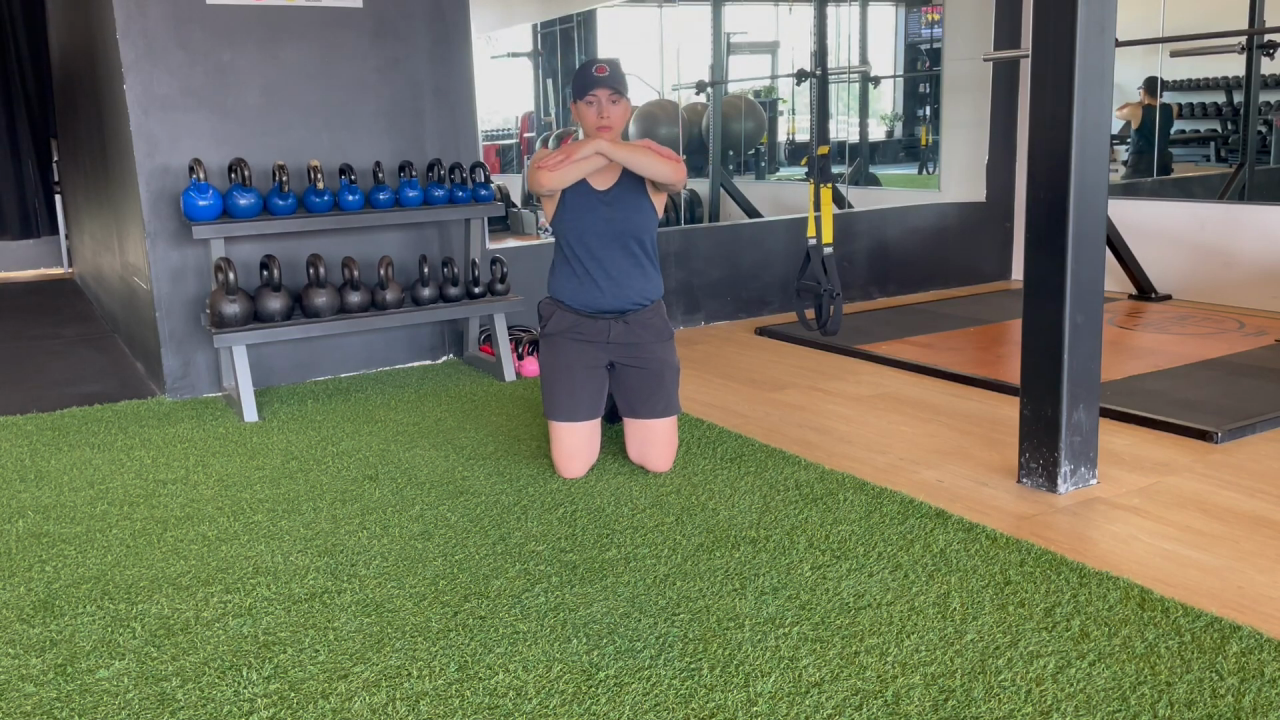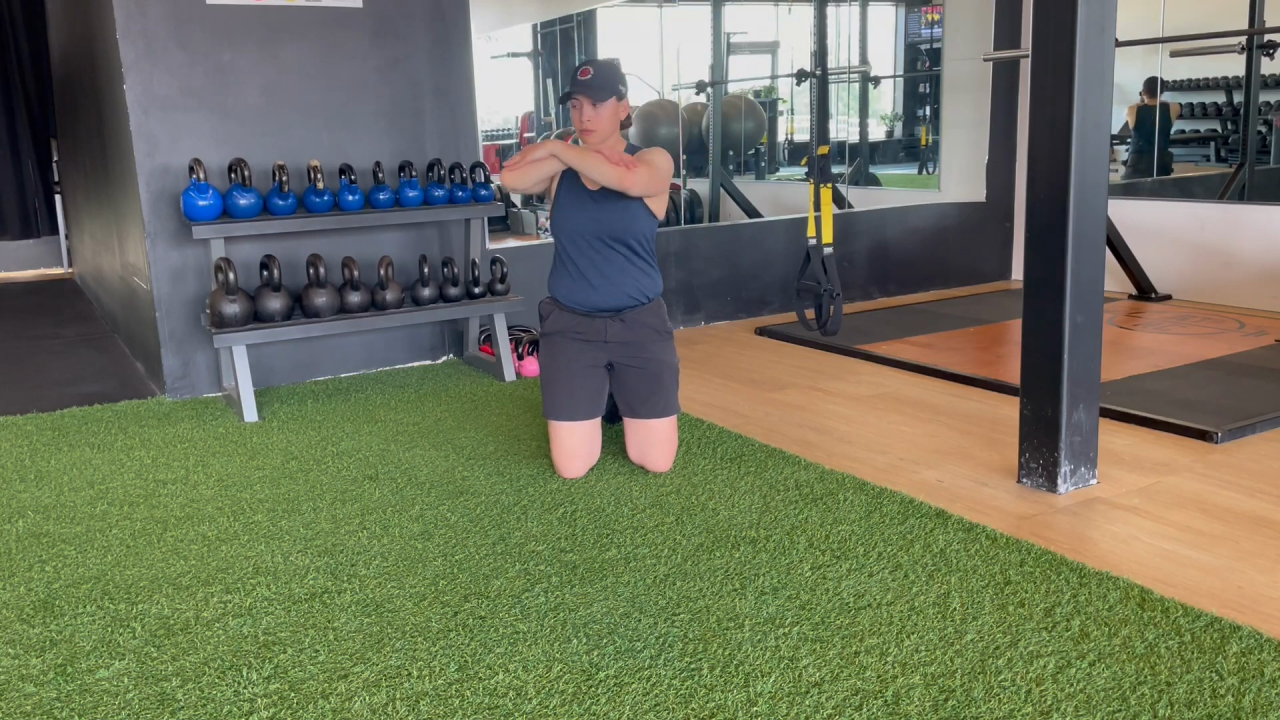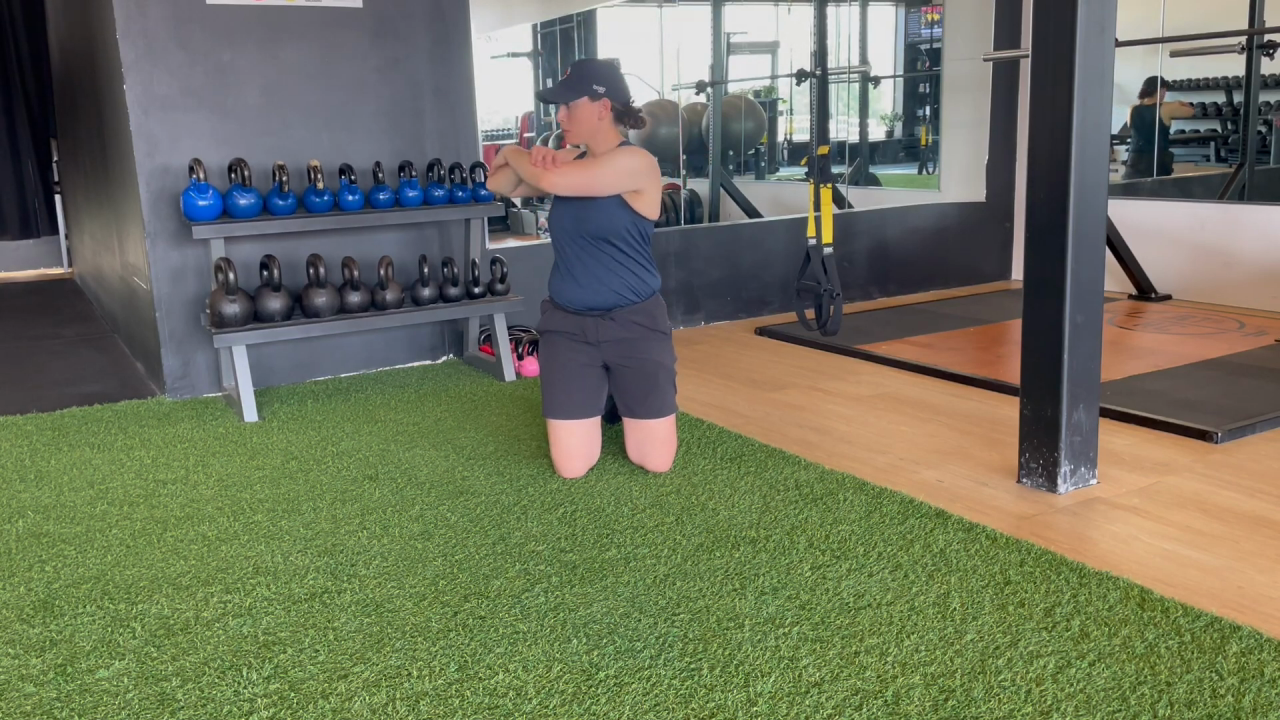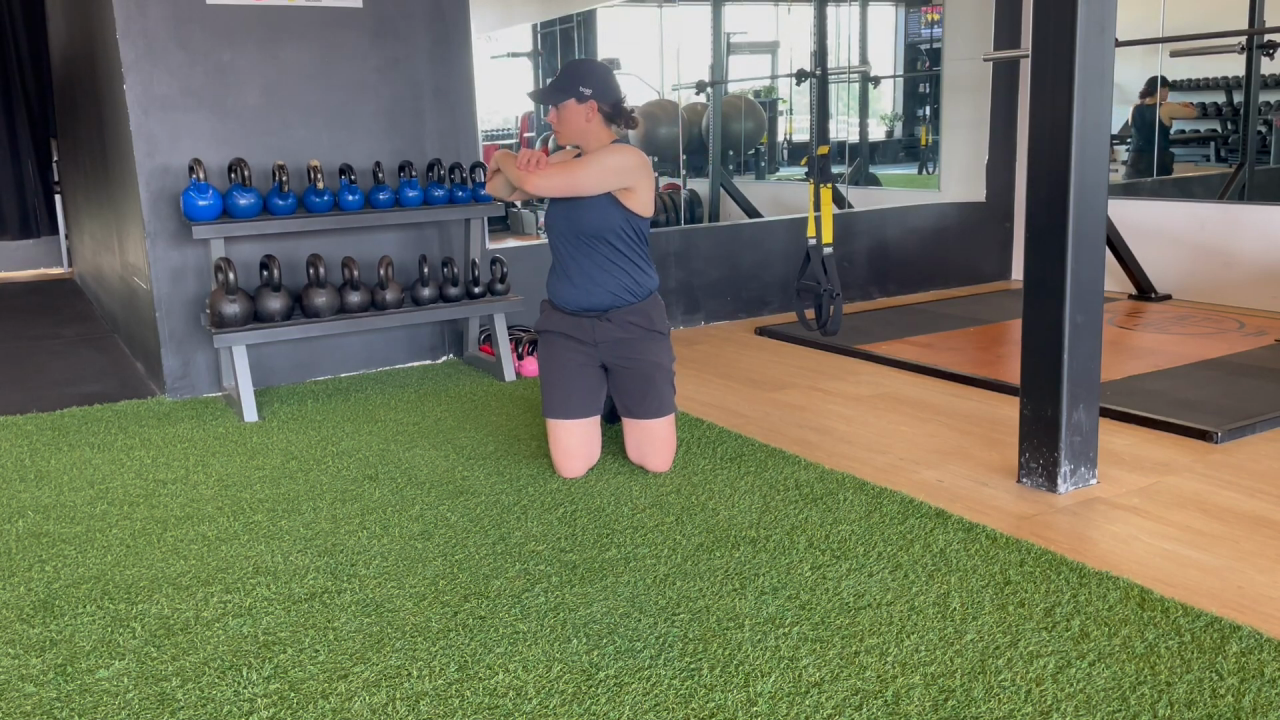
dt=0.4s
person 1, frame 1
left shoulder: (650, 166)
right shoulder: (554, 160)
left elbow: (676, 173)
right elbow: (544, 181)
left wrist: (599, 145)
right wrist: (618, 152)
left hip: (642, 326)
right hip: (572, 327)
left knee: (657, 463)
right knee: (572, 468)
left ankle: (620, 396)
right ankle: (597, 399)
person 1, frame 2
left shoulder: (651, 160)
right shoulder: (555, 169)
left elbow: (628, 179)
right elbow: (511, 178)
left wrist: (560, 147)
right wrist: (577, 155)
left hip: (640, 325)
right hip: (571, 327)
left knee: (657, 463)
right knee: (572, 468)
left ankle: (620, 396)
right ankle: (596, 398)
person 1, frame 3
left shoulder: (636, 163)
right shoulder: (568, 161)
left elbow: (553, 180)
right elbow: (499, 184)
left wrist: (515, 152)
right wrist: (527, 158)
left hip: (635, 325)
right hip: (568, 326)
left knee: (656, 463)
right knee: (571, 467)
left ankle: (621, 396)
right ankle: (599, 397)
person 1, frame 4
left shoulder: (627, 161)
right shoulder: (566, 162)
left elbow: (536, 182)
right elbow: (501, 189)
left wrist: (504, 157)
right wrist: (518, 162)
left hip: (633, 324)
right hip: (566, 326)
left knee: (656, 463)
right knee: (572, 468)
left ankle: (619, 396)
right ankle: (599, 397)
